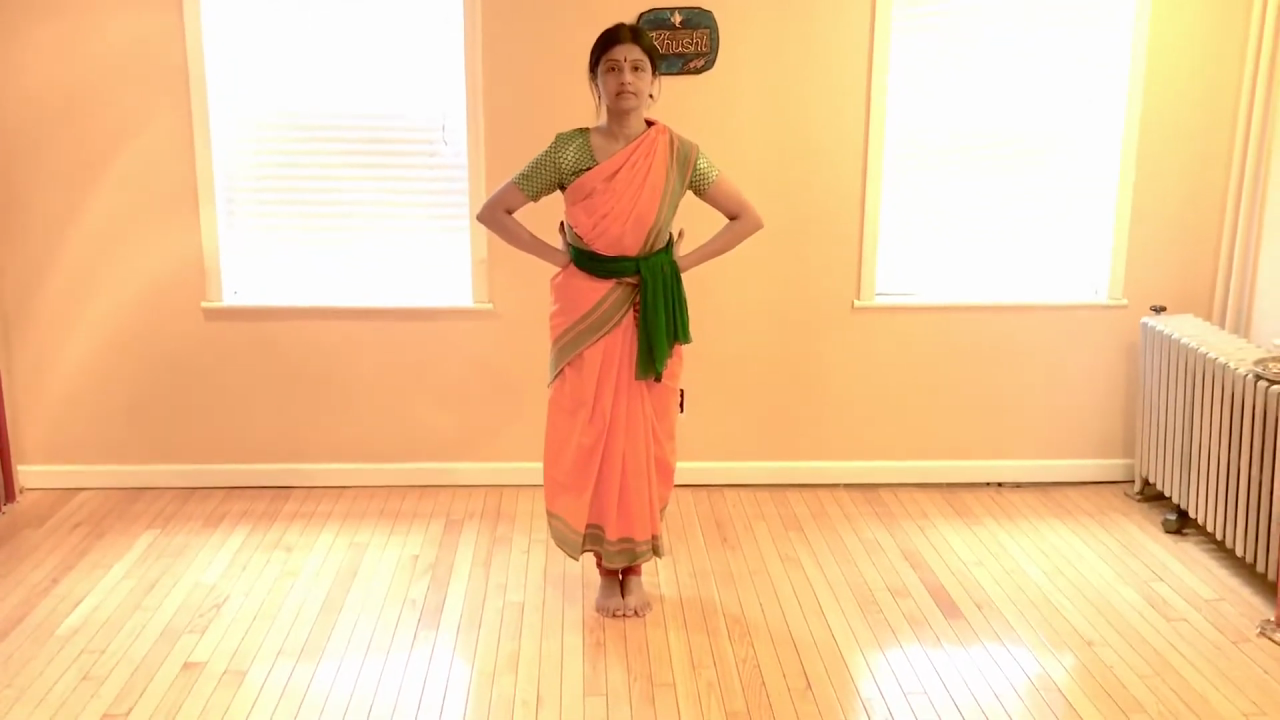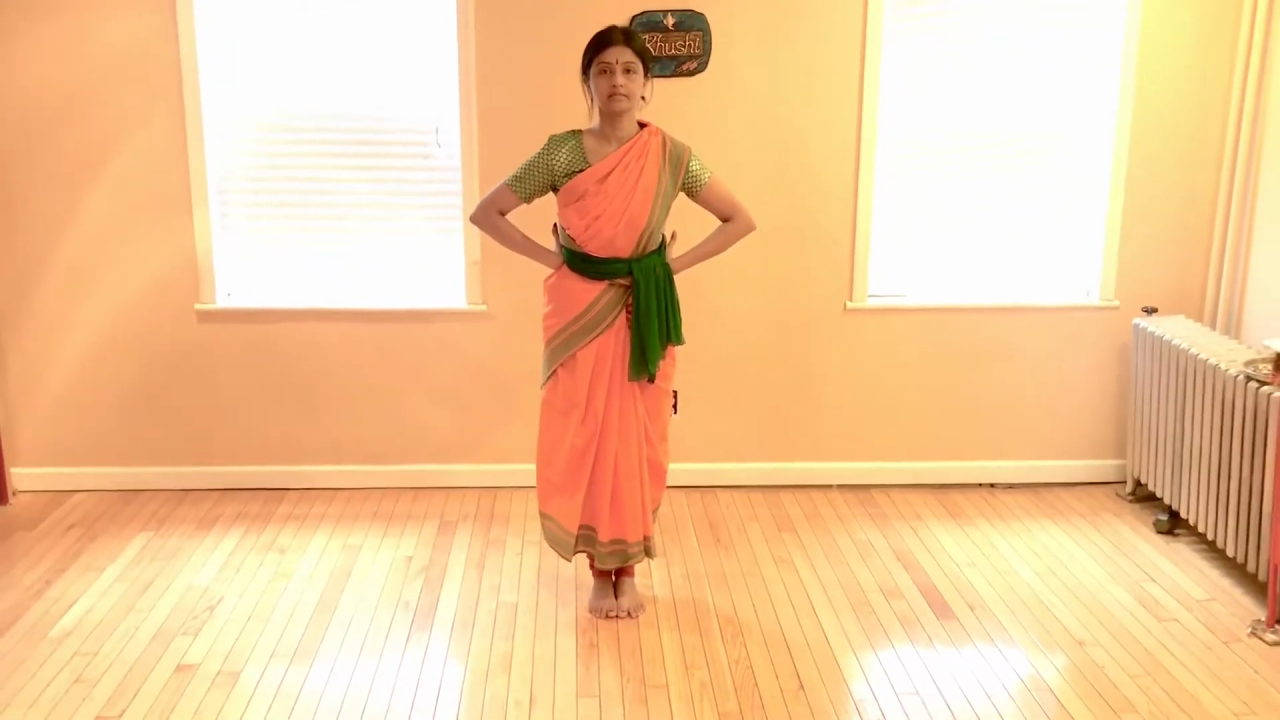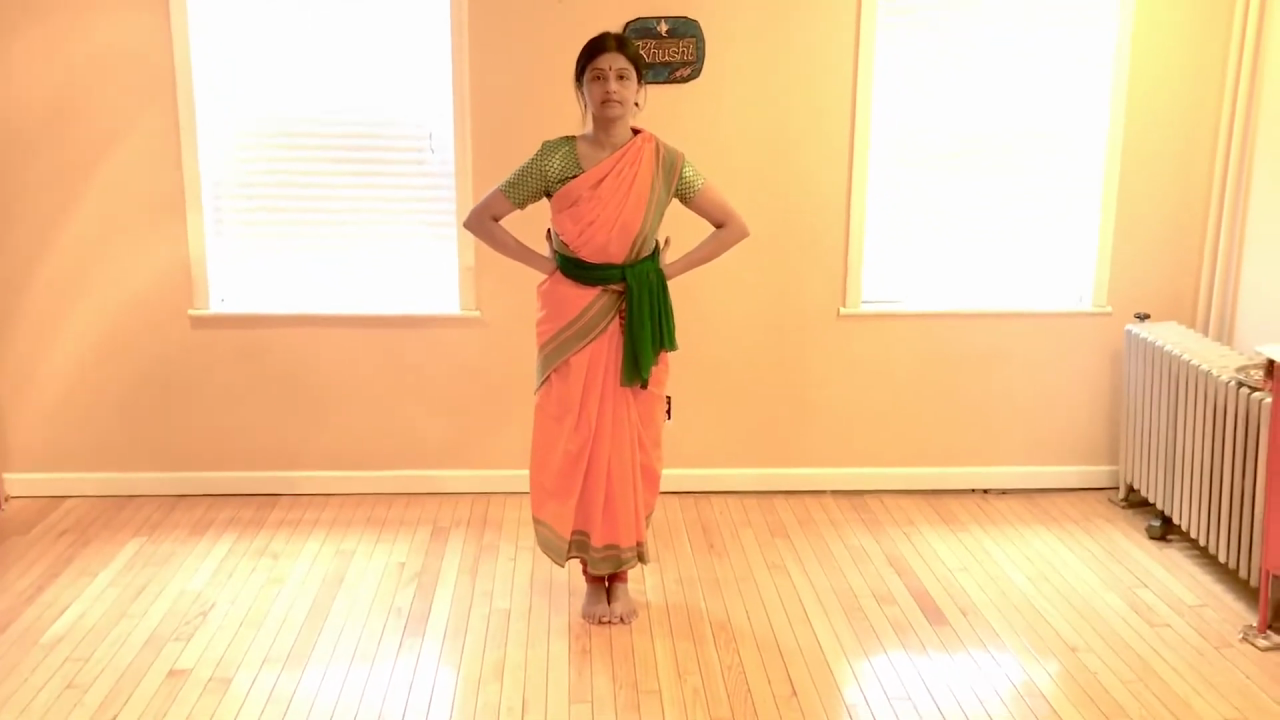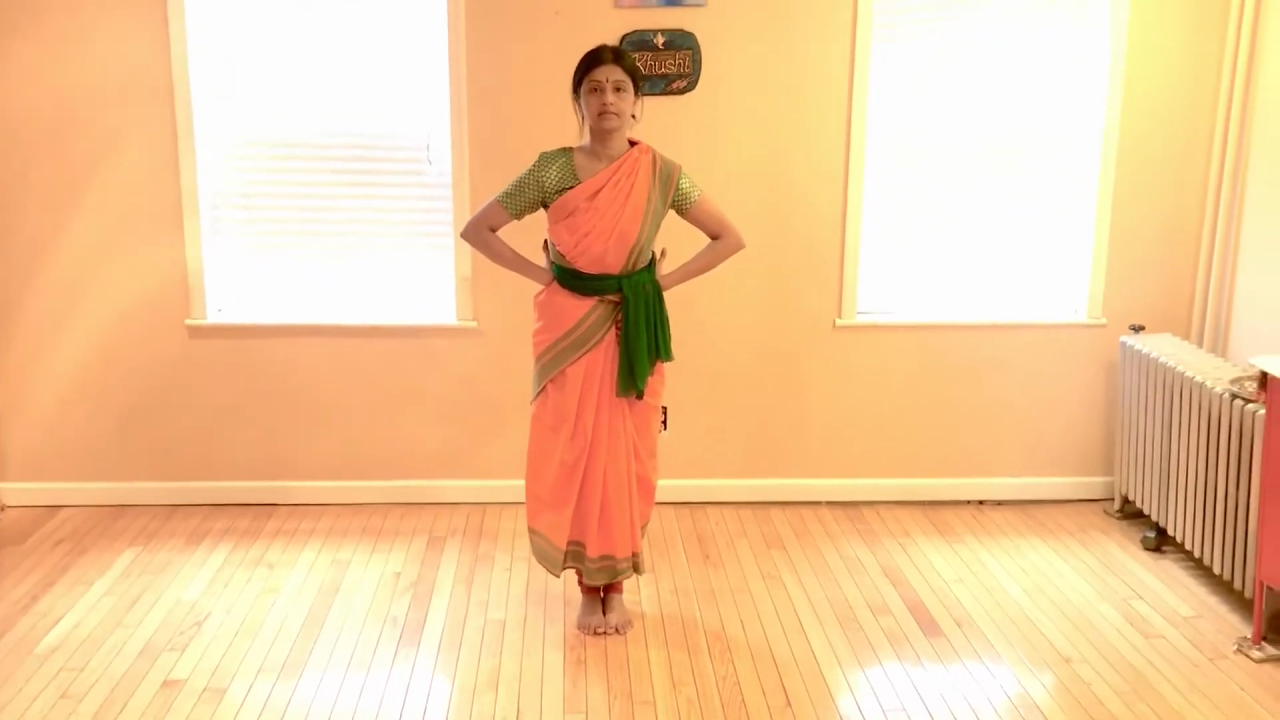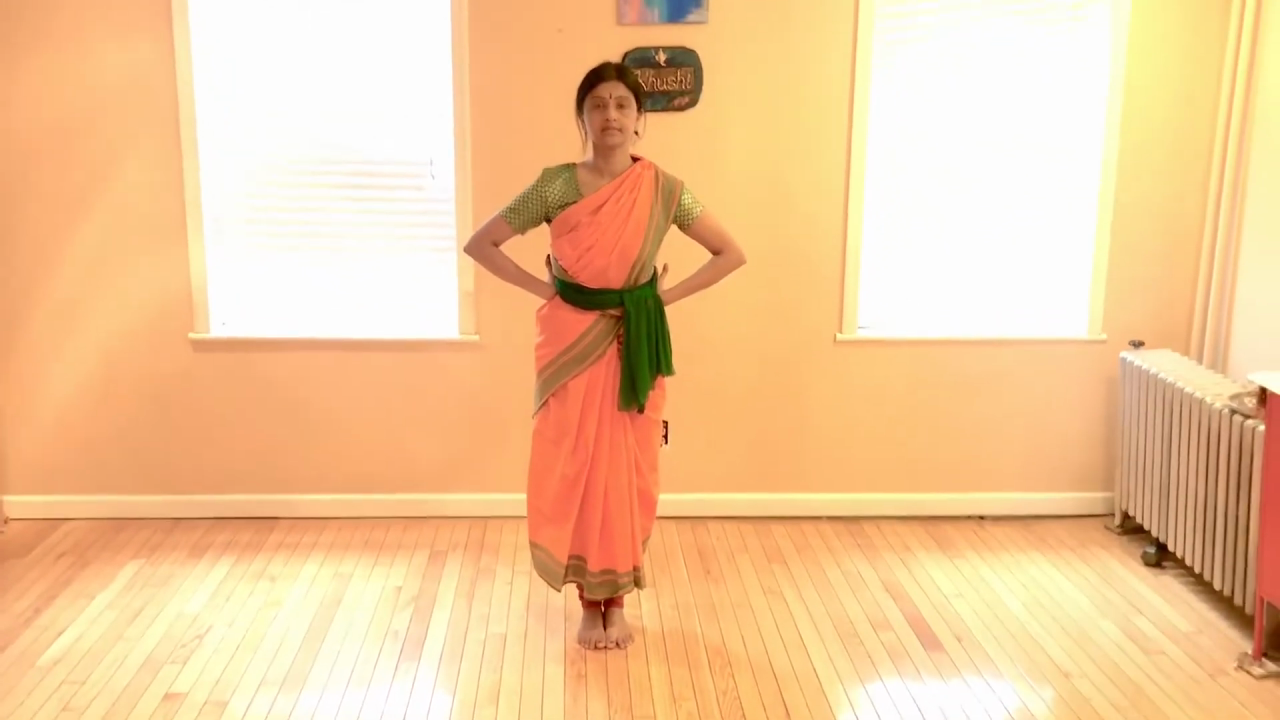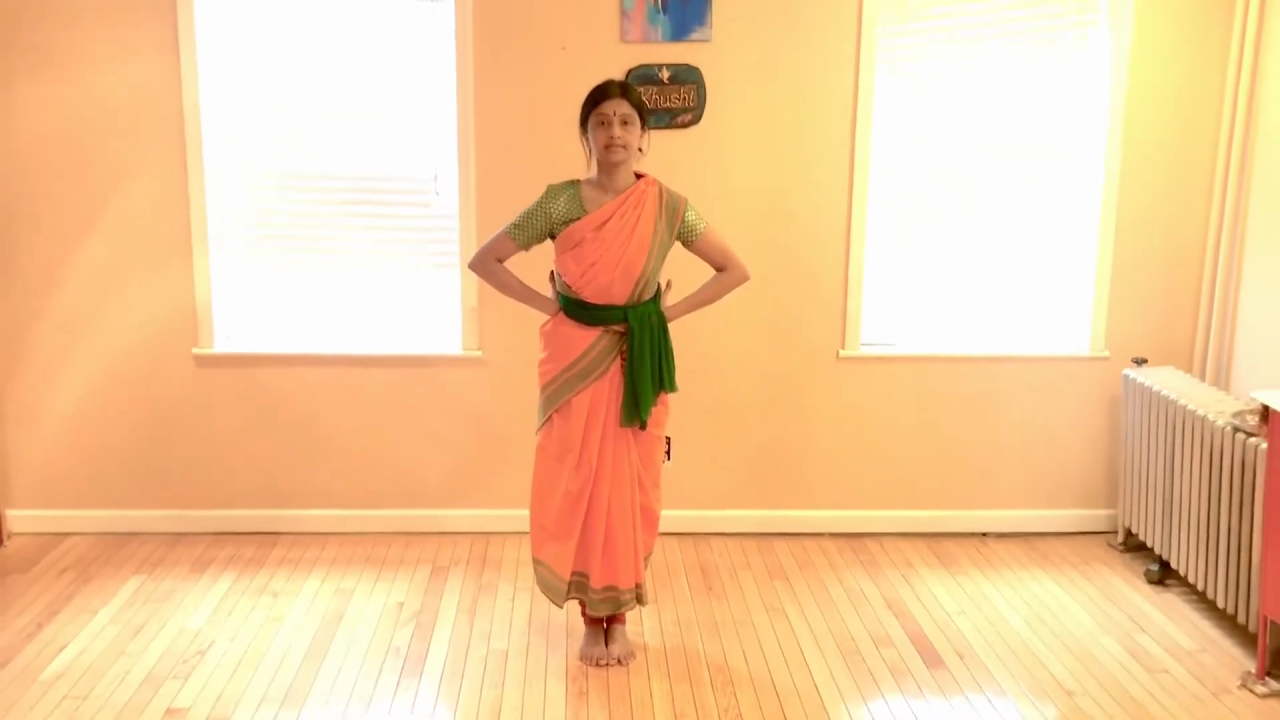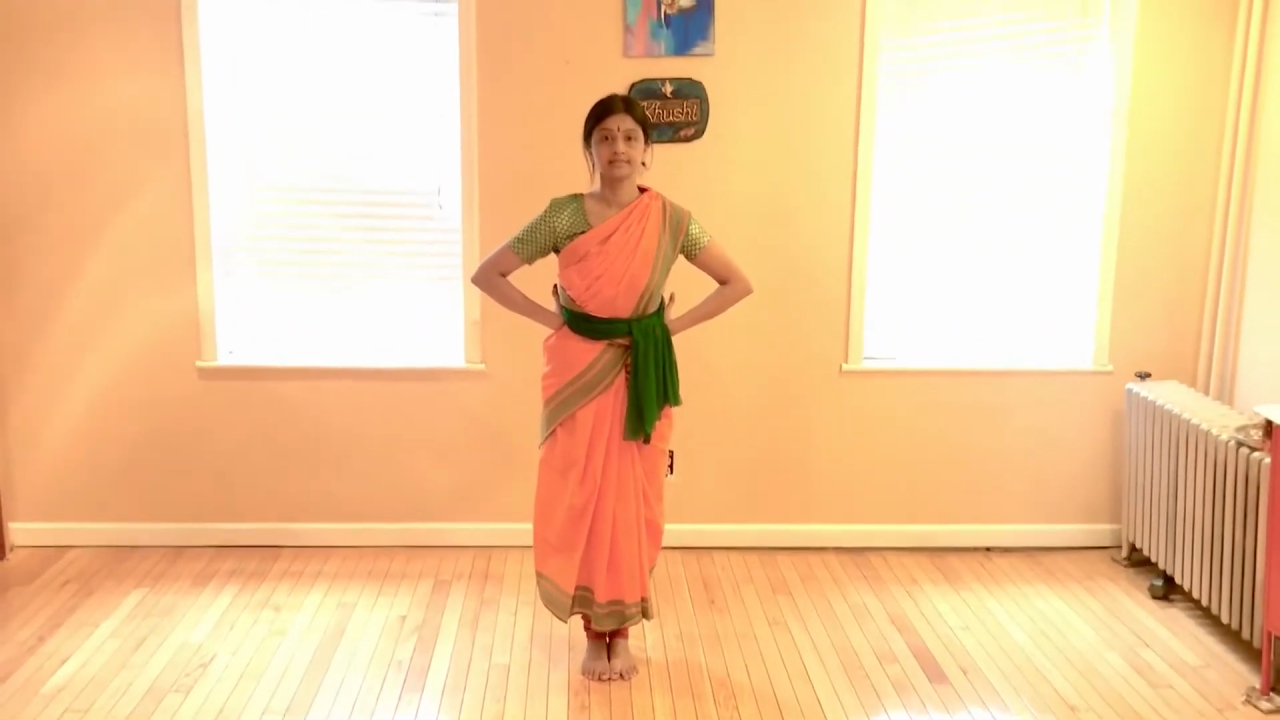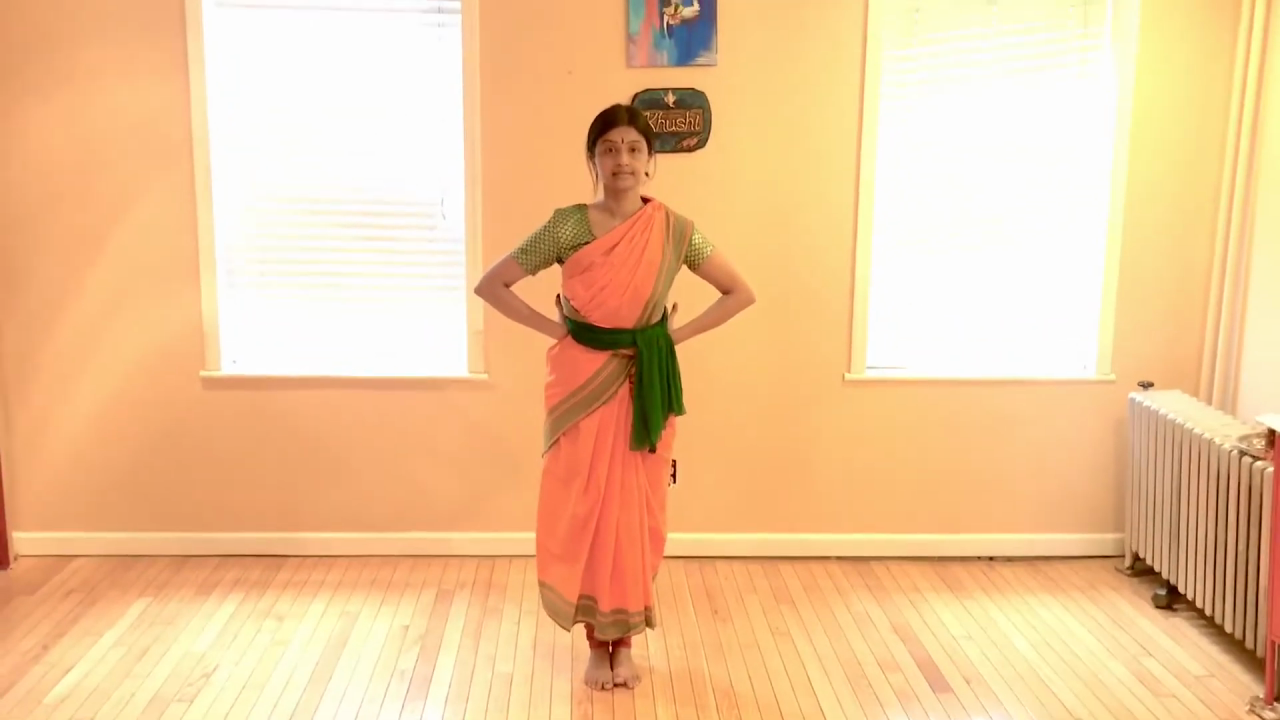
dt=0.2s
person 1, frame 1
left shoulder: (679, 154)
right shoulder: (568, 151)
left elbow: (748, 218)
right elbow: (492, 211)
left wrist: (684, 261)
right wrist: (557, 256)
left hip: (650, 312)
right hip: (587, 309)
left knee: (643, 438)
right knee: (591, 437)
left ankle: (635, 567)
right ankle: (607, 570)
person 1, frame 2
left shoulder: (671, 156)
right shoulder: (561, 153)
left elbow: (740, 220)
right elbow: (485, 213)
left wrist: (676, 263)
right wrist: (550, 257)
left hip: (643, 313)
right hip: (580, 311)
left knee: (636, 438)
right knee: (584, 439)
left ankle: (628, 568)
right ankle: (600, 571)
person 1, frame 3
left shoulder: (664, 162)
right shoulder: (554, 159)
left elbow: (734, 226)
right elbow: (479, 218)
left wrist: (670, 269)
right wrist: (543, 263)
left hip: (636, 319)
right hip: (573, 316)
left knee: (629, 445)
right knee: (577, 444)
left ankle: (621, 574)
right ankle: (593, 577)
person 1, frame 4
left shoulder: (662, 174)
right shoulder: (551, 169)
left elbow: (729, 238)
right elbow: (476, 229)
left wrist: (666, 280)
right wrist: (540, 273)
left hip: (632, 330)
right hip: (569, 328)
left knee: (625, 456)
right knee: (573, 455)
left ankle: (616, 585)
right ankle: (588, 587)
person 1, frame 5
left shoulder: (663, 190)
right shoulder: (555, 185)
left elbow: (730, 253)
right elbow: (479, 243)
left wrist: (668, 294)
right wrist: (542, 288)
left hip: (634, 344)
right hip: (571, 342)
left knee: (627, 470)
right knee: (574, 468)
left ankle: (617, 599)
right ankle: (589, 601)
person 1, frame 6
left shoulder: (667, 206)
right shoulder: (559, 202)
left elbow: (734, 270)
right elbow: (484, 260)
left wrist: (671, 310)
right wrist: (546, 304)
left hip: (637, 361)
right hip: (575, 358)
left knee: (629, 486)
right knee: (577, 485)
left ankle: (619, 616)
right ankle: (591, 618)
person 1, frame 7
left shoulder: (671, 220)
right shoulder: (563, 215)
left elbow: (737, 283)
right elbow: (487, 274)
left wrist: (675, 323)
right wrist: (549, 317)
left hip: (641, 375)
right hip: (579, 372)
left knee: (632, 499)
right knee: (580, 498)
left ankle: (621, 630)
right ankle: (593, 632)
person 1, frame 8
left shoulder: (674, 230)
right shoulder: (566, 225)
left elbow: (739, 292)
right elbow: (491, 284)
left wrist: (678, 333)
right wrist: (553, 327)
left hip: (644, 384)
right hip: (582, 382)
left knee: (635, 509)
right knee: (584, 509)
left ankle: (624, 640)
right ankle: (597, 642)
